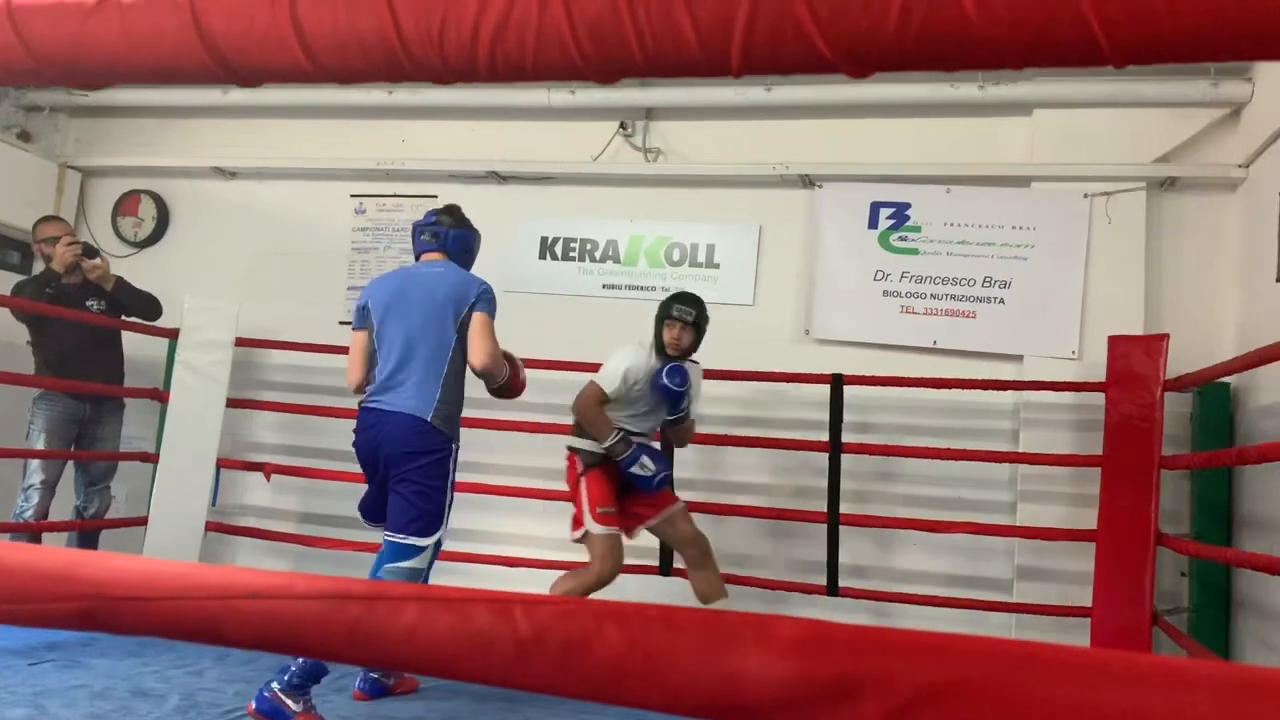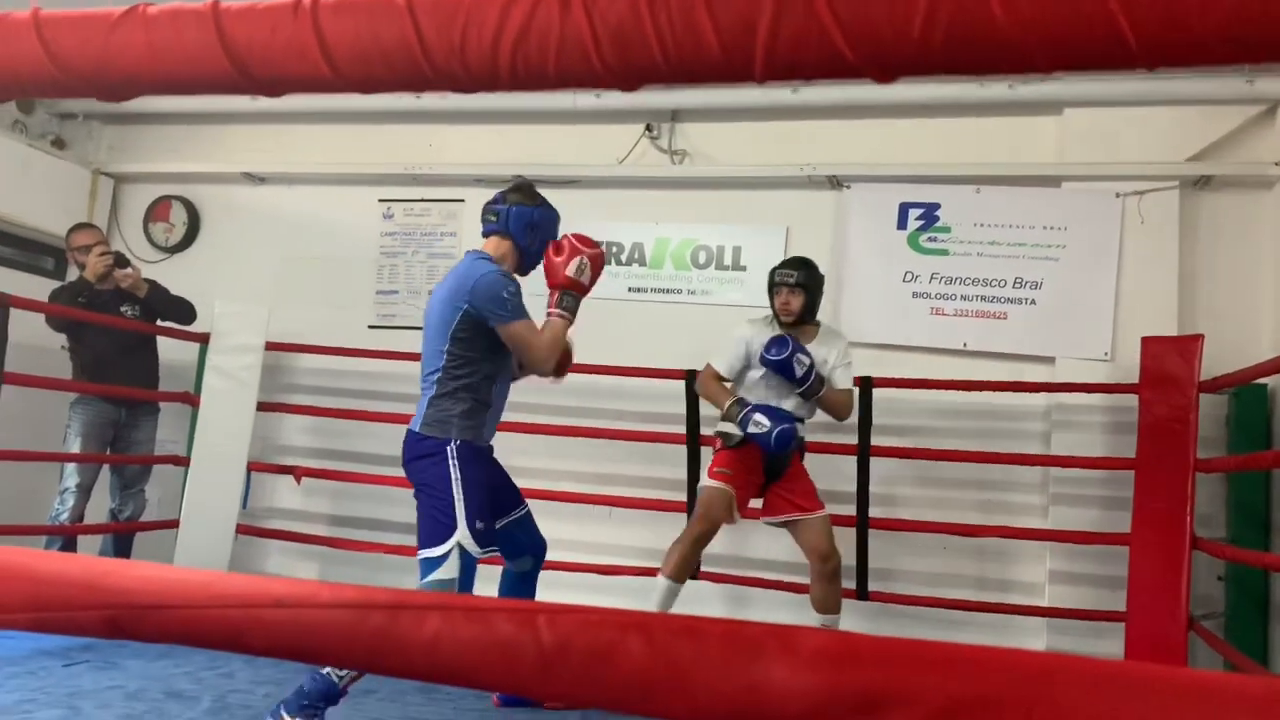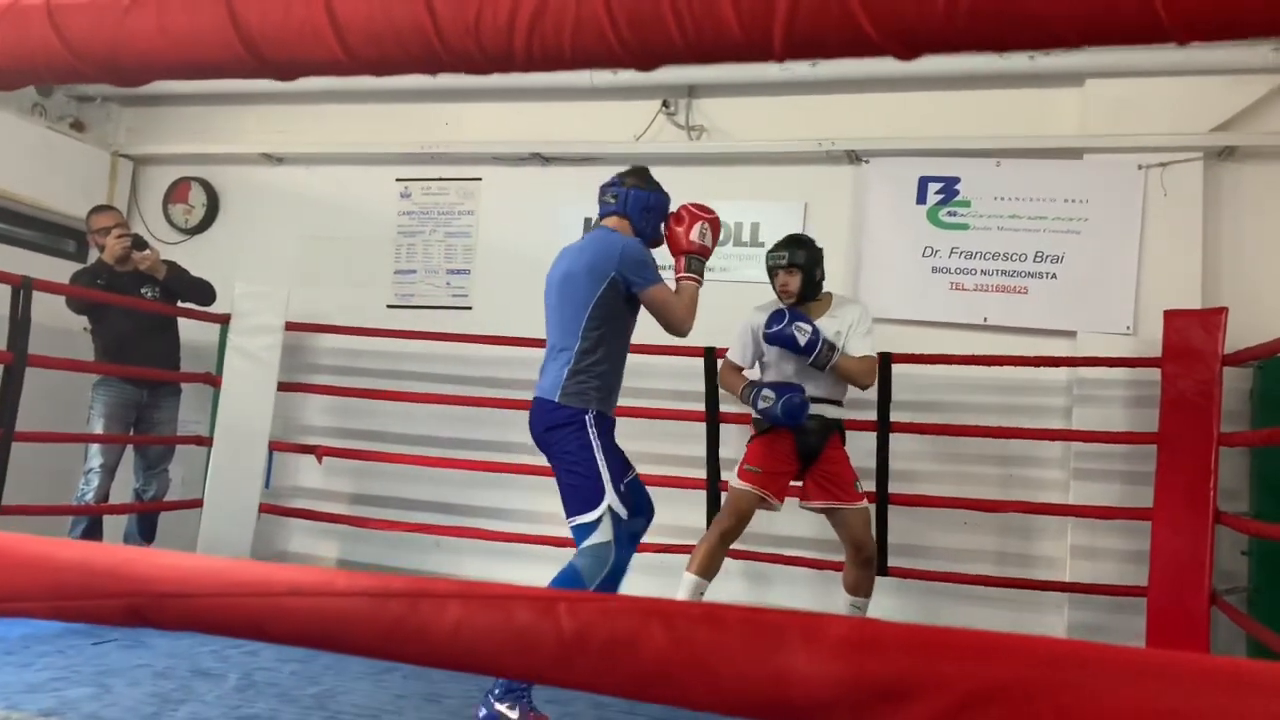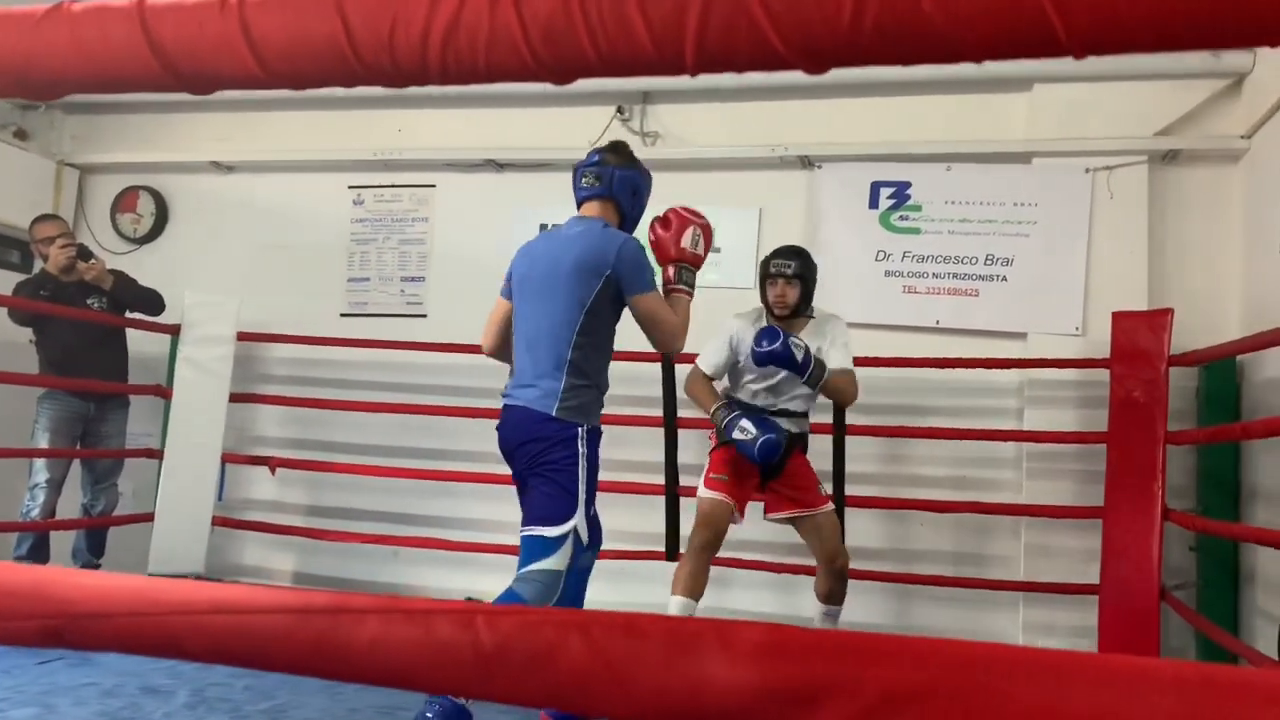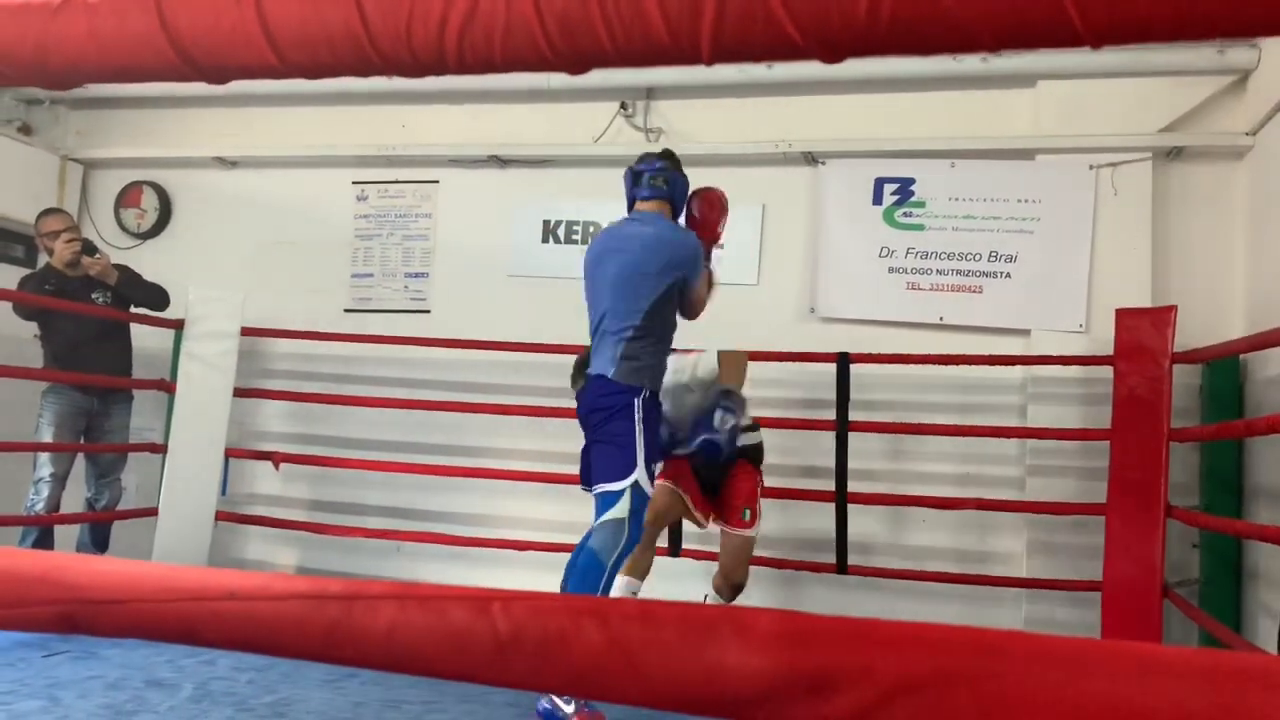
dt=1s
person 1, frame 1
left shoulder: (377, 288)
right shoulder: (474, 289)
left elbow: (357, 378)
right elbow: (483, 362)
right wrist: (507, 373)
left hip: (373, 427)
right hip: (425, 434)
left knee: (401, 544)
right knee: (404, 571)
left ankle: (376, 669)
person 1, frame 2
left shoulder: (474, 272)
right shoulder: (490, 282)
right elbow: (539, 356)
left wrist: (522, 363)
right wrist: (567, 288)
left hip: (464, 448)
right hip: (445, 449)
left knee: (528, 550)
right knee: (444, 591)
person 1, frame 3
left shoulder: (573, 253)
right shoulder: (626, 250)
right elbow: (679, 320)
right wrist: (692, 261)
left hip: (564, 411)
right hip: (575, 415)
left knee: (635, 511)
right knee: (602, 548)
person 1, frame 4
left shoulder: (533, 250)
right shoulder: (619, 247)
left elbow: (495, 340)
right elbow: (668, 338)
right wrist: (680, 274)
left hip: (518, 419)
right hip: (561, 426)
left knee: (576, 547)
right knee: (541, 580)
person 1, frame 5
left shoulder: (600, 244)
right shoulder: (682, 244)
right elbow: (694, 308)
right wrist: (706, 242)
left hip: (596, 393)
right hip: (625, 395)
left knee: (611, 523)
right knee: (618, 530)
person 2, frame 1
left shoulder: (107, 284)
right shoulder: (31, 288)
left elbow: (152, 310)
right elbow: (22, 312)
left wrist: (111, 283)
right wrist: (56, 269)
left hip: (106, 405)
right hip: (55, 400)
left knee: (95, 500)
right knee: (36, 493)
person 2, frame 2
left shoulder: (143, 288)
right shoulder: (69, 295)
left elbow: (187, 314)
right elbow: (55, 321)
left wrist: (143, 290)
right wrist: (88, 279)
left hip: (141, 409)
right hip: (92, 404)
left knee: (129, 502)
right knee: (72, 494)
person 2, frame 3
left shoulder: (163, 270)
right shoulder: (89, 277)
left elbow: (207, 295)
right elbow: (76, 304)
left wrist: (161, 272)
right wrist: (106, 262)
left hip: (163, 391)
right hip: (114, 387)
left knee: (154, 481)
right knee: (97, 474)
person 2, frame 4
left shoulder: (110, 279)
right shoulder: (34, 288)
left elbow: (156, 304)
right elbow: (19, 315)
left wrist: (109, 282)
right wrist: (51, 271)
left hip: (110, 403)
right hip: (60, 400)
left knee: (102, 495)
right knee: (43, 489)
left ankle: (86, 568)
person 2, frame 5
left shoulder: (116, 274)
right shoulder: (40, 282)
left elbow: (160, 300)
right elbow: (23, 310)
left wrist: (113, 278)
right wrist: (56, 266)
left hip: (114, 398)
right hip: (64, 394)
left knee: (106, 490)
right knee: (47, 484)
person 3, frame 1
left shoulder: (689, 374)
right shoulder: (635, 357)
left elbow: (681, 438)
right elbow: (584, 403)
left wrist: (678, 411)
right wrist: (624, 450)
left hip: (636, 465)
right hip: (597, 459)
left knee: (695, 544)
right knee: (605, 566)
person 3, frame 2
left shoulder: (835, 344)
right shoulder: (753, 332)
left elbow: (841, 409)
right elbow: (706, 380)
left wrist: (809, 379)
right wrist: (743, 413)
left hip: (785, 453)
right hip: (739, 445)
left knee: (825, 556)
right knee: (699, 528)
person 3, frame 3
left shoulder: (852, 314)
right shoulder: (765, 319)
left elbow: (867, 377)
right elbow: (728, 374)
left wrist: (818, 347)
right wrist: (758, 395)
left hip: (826, 435)
right hip: (775, 429)
left knee: (862, 546)
right knee: (731, 518)
person 3, frame 4
left shoulder: (831, 329)
right shoulder: (743, 326)
left elbow: (847, 395)
right elbow: (695, 380)
left wrist: (806, 362)
right wrist: (729, 418)
left hip: (786, 450)
right hip: (736, 441)
left knee: (835, 557)
right knee: (706, 534)
person 3, frame 5
left shoulder: (671, 372)
left elbow: (734, 359)
left wrist: (727, 406)
left hip: (737, 459)
right hip: (688, 459)
left knee: (734, 575)
right knee: (649, 520)
